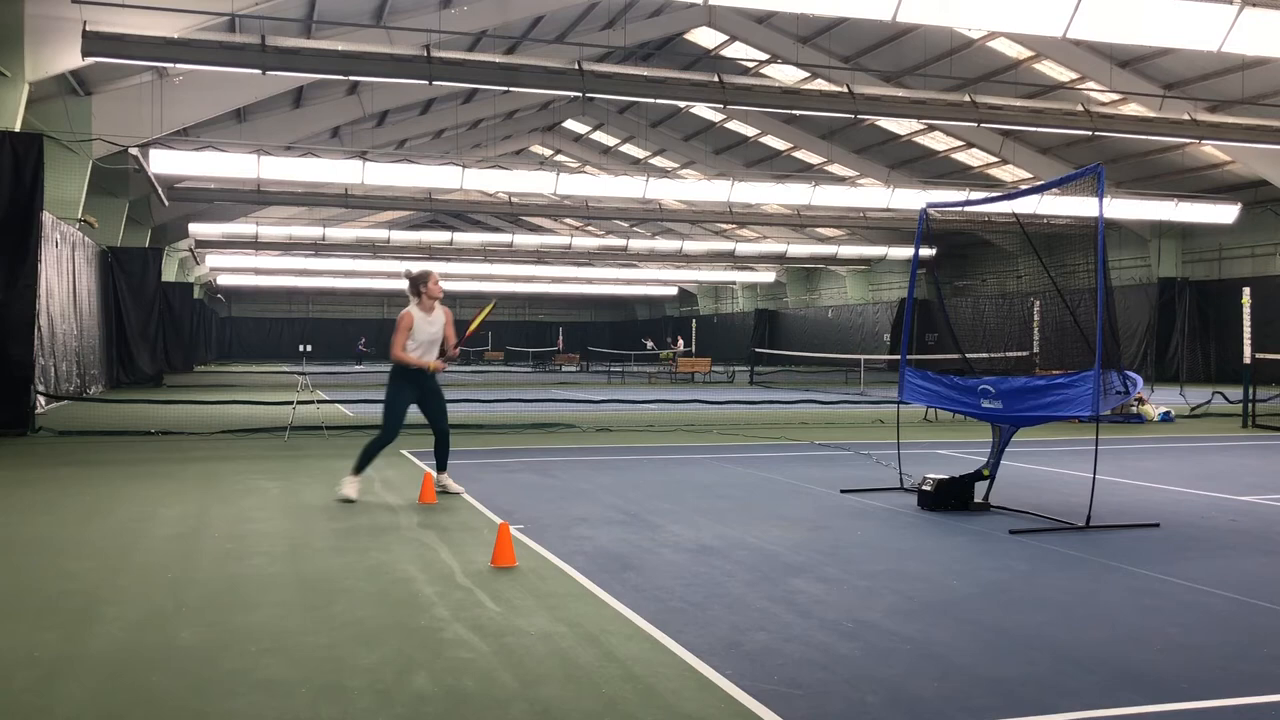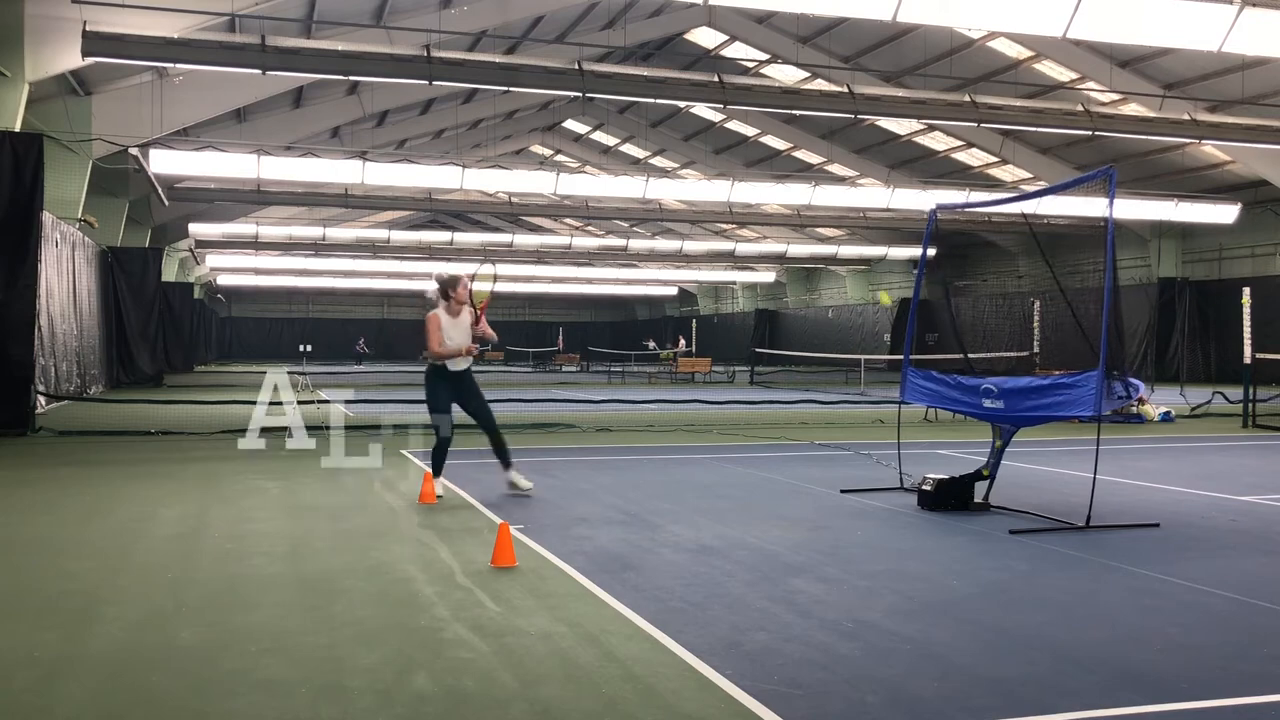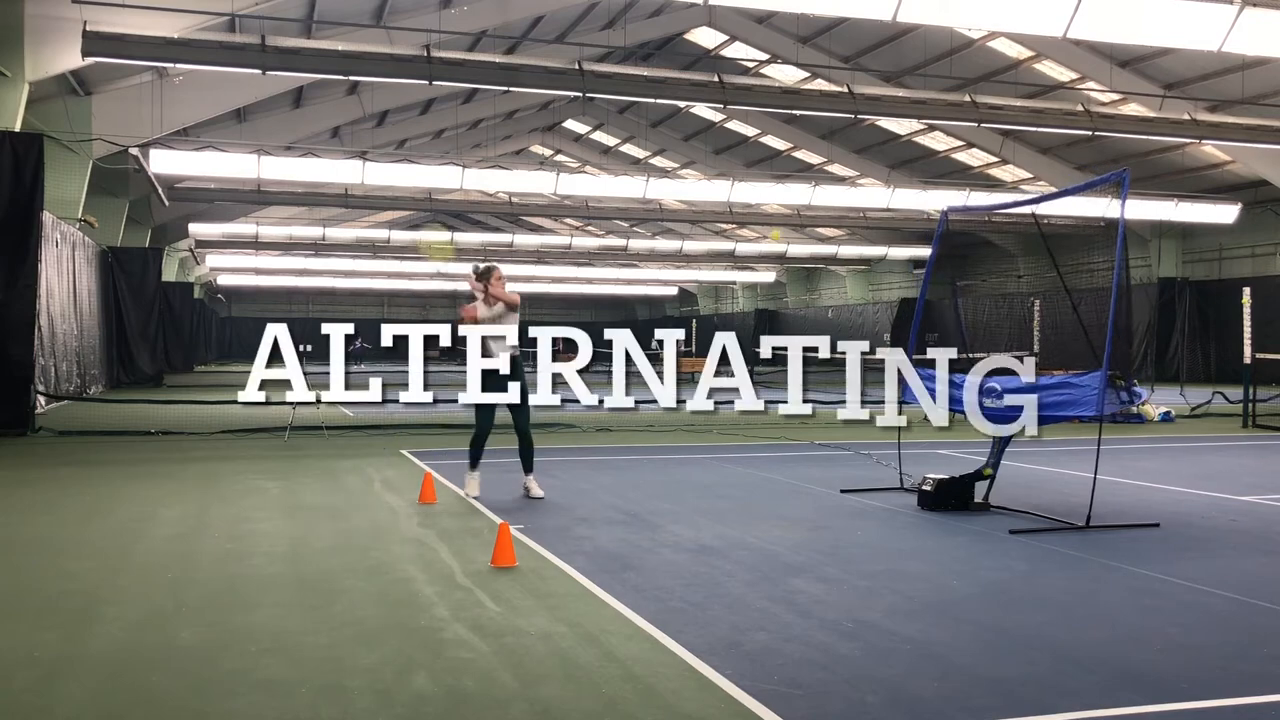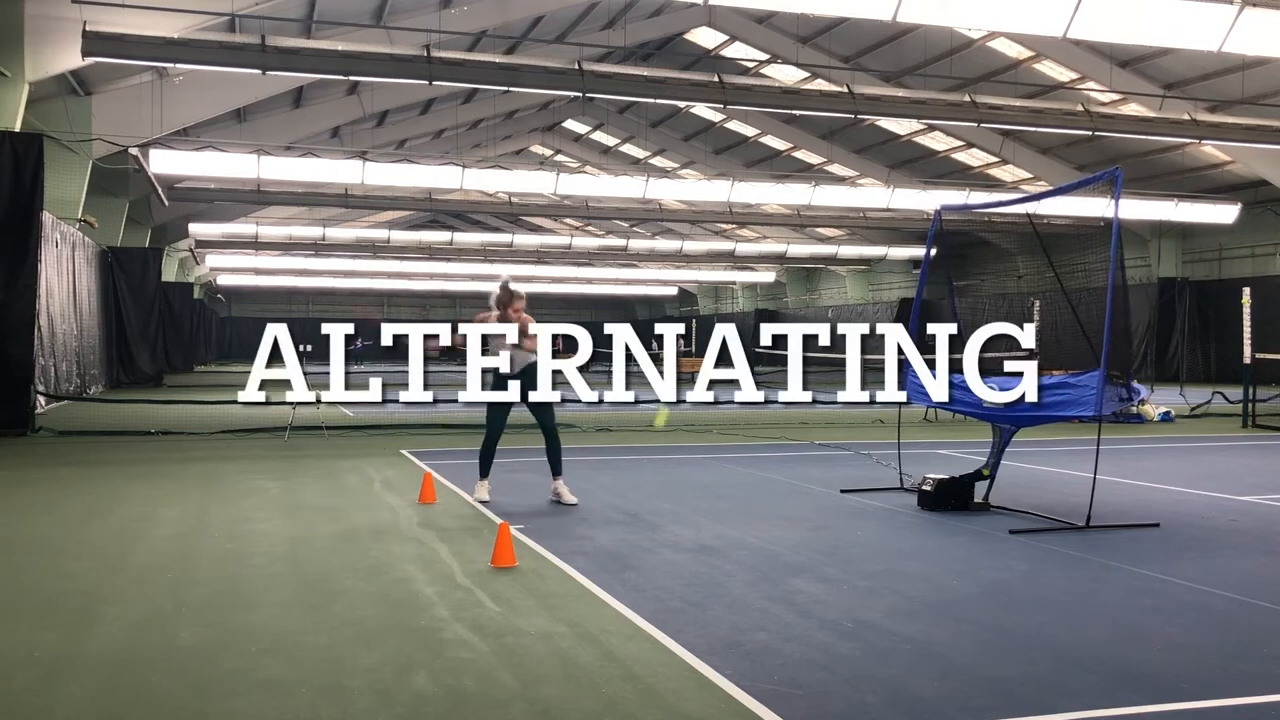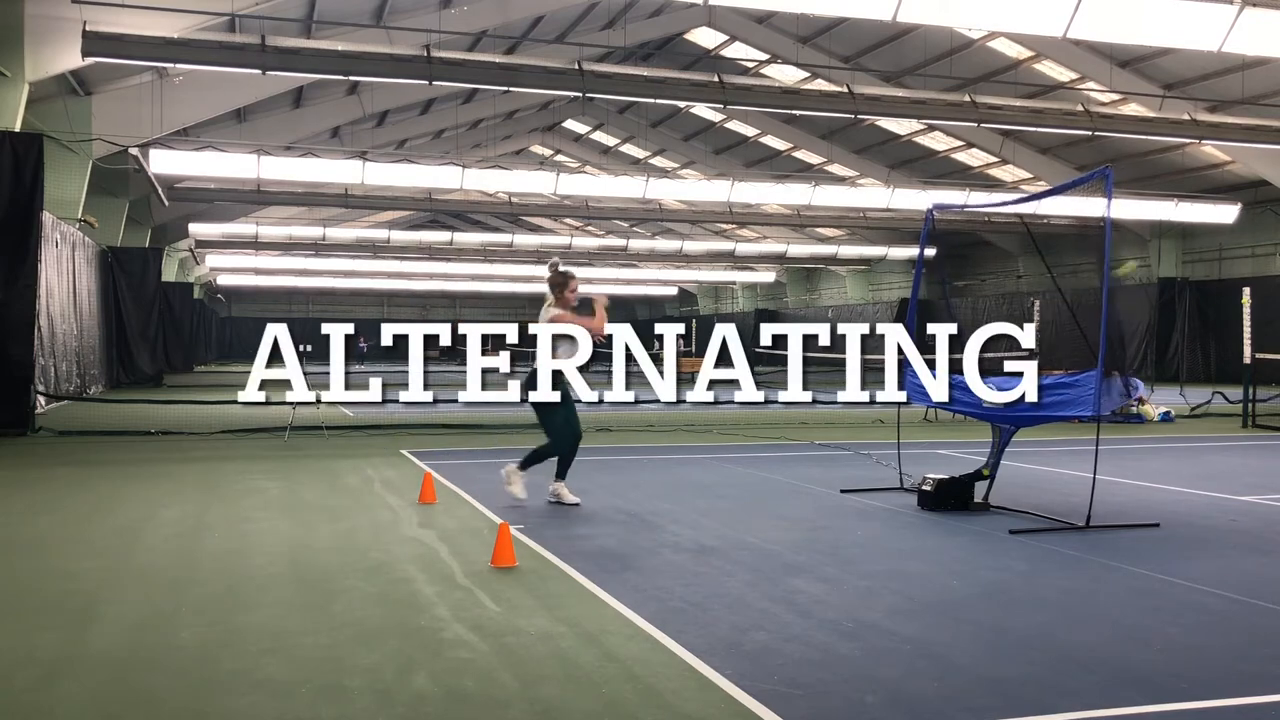
dt=0.4s
person 1, frame 1
left shoulder: (445, 314)
right shoulder: (408, 316)
left elbow: (450, 349)
right elbow: (397, 354)
left wrist: (451, 352)
right wrist: (427, 364)
left hip: (428, 379)
right hip: (404, 379)
left knee: (442, 431)
right knee: (388, 435)
left ankle: (442, 477)
right ankle: (352, 479)
person 1, frame 2
left shoulder: (472, 314)
right shoulder: (434, 318)
left elbow: (492, 337)
right elbow: (434, 352)
left wrist: (484, 333)
right wrist: (462, 350)
left hip: (464, 378)
right hip: (438, 380)
left knee: (491, 427)
right knee: (444, 438)
left ankle: (512, 475)
right ankle: (436, 479)
person 1, frame 3
left shoulder: (513, 301)
right shoulder: (473, 310)
left elbow: (510, 298)
left wrist: (487, 289)
right wrist: (468, 320)
left hip: (513, 368)
right hip: (487, 370)
left knee: (523, 428)
right knee: (483, 428)
left ankle: (529, 479)
right ankle: (472, 474)
person 1, frame 4
left shoulder: (526, 322)
right shoulder: (485, 320)
left elbow: (534, 347)
left hip: (531, 378)
right hip: (503, 381)
left knee: (551, 432)
right knee: (492, 436)
left ankle: (558, 485)
right ankle: (482, 483)
person 1, frame 5
left shoulder: (553, 307)
right shoulder: (558, 316)
right elbow: (599, 328)
left wrist: (590, 332)
right wrist: (601, 306)
left hip: (555, 380)
left knee: (573, 436)
right knee: (560, 443)
left ankle: (558, 487)
right ankle: (515, 470)
